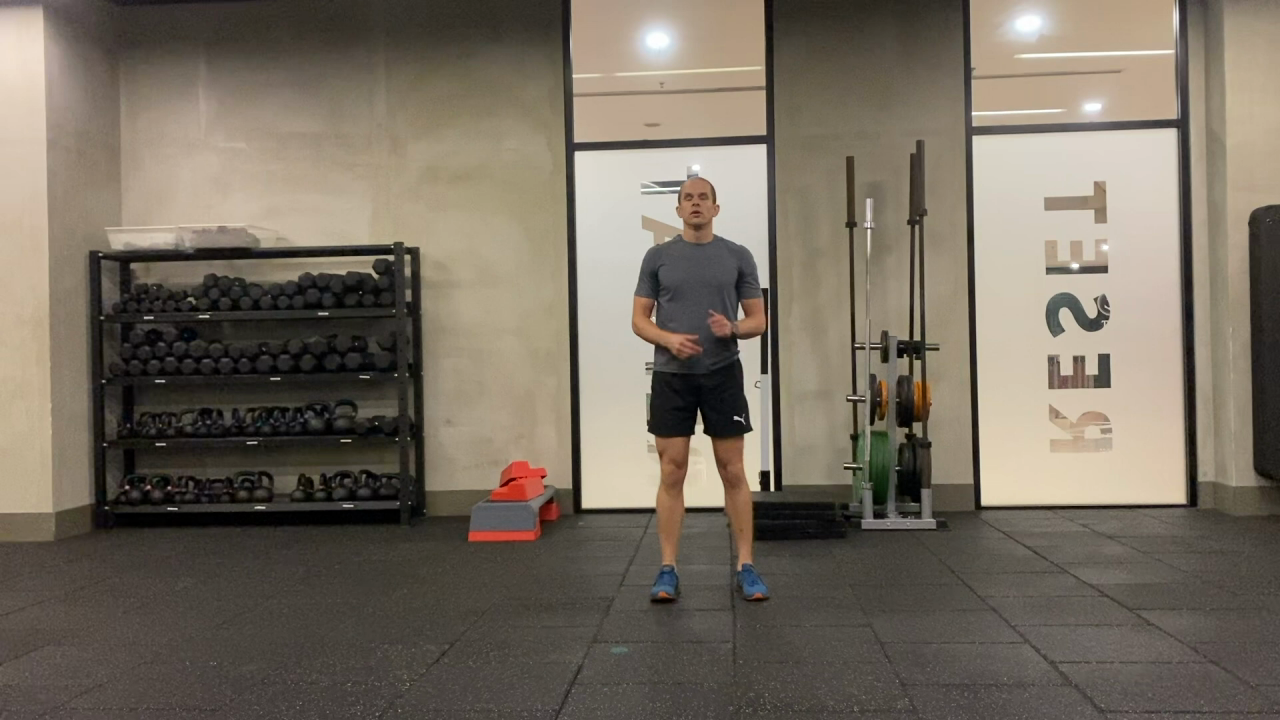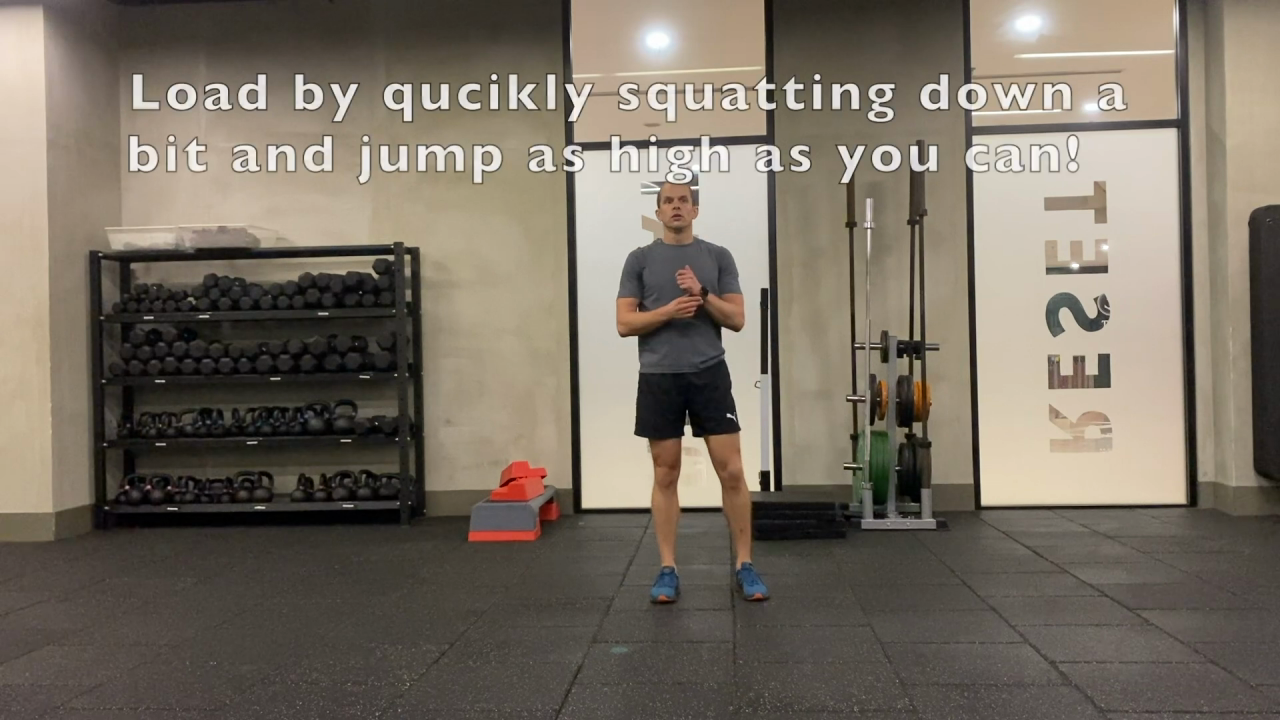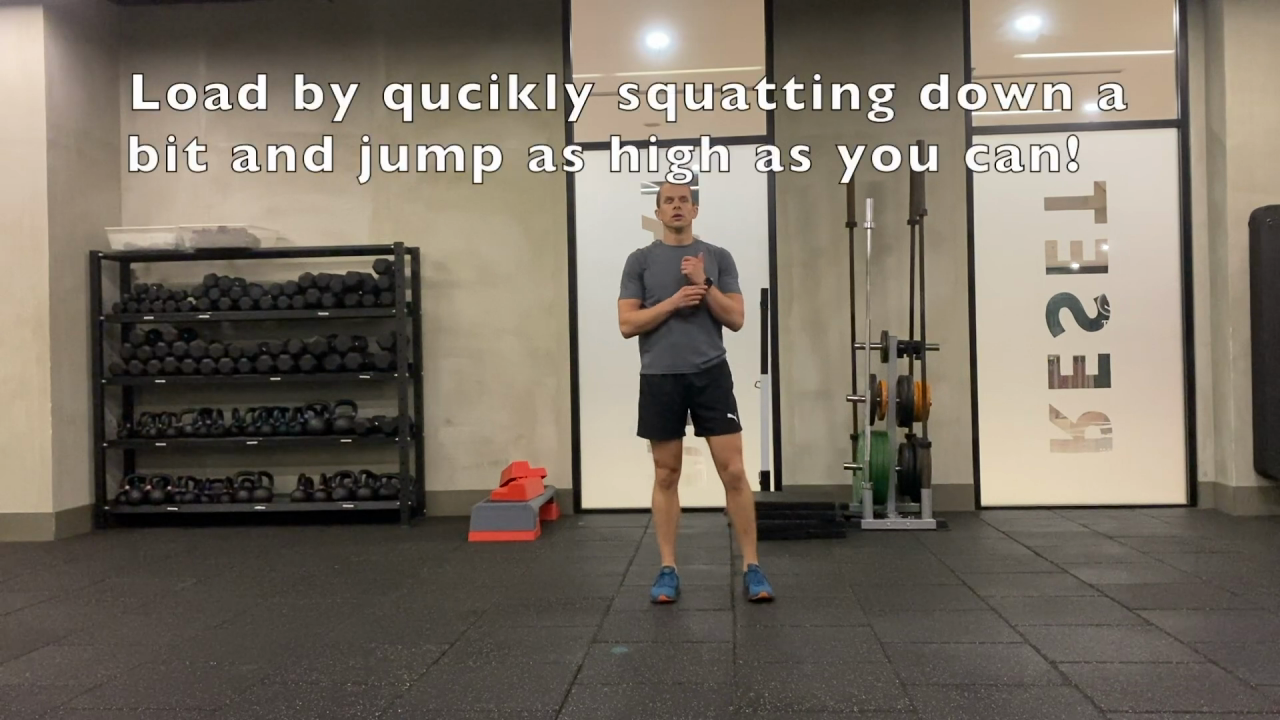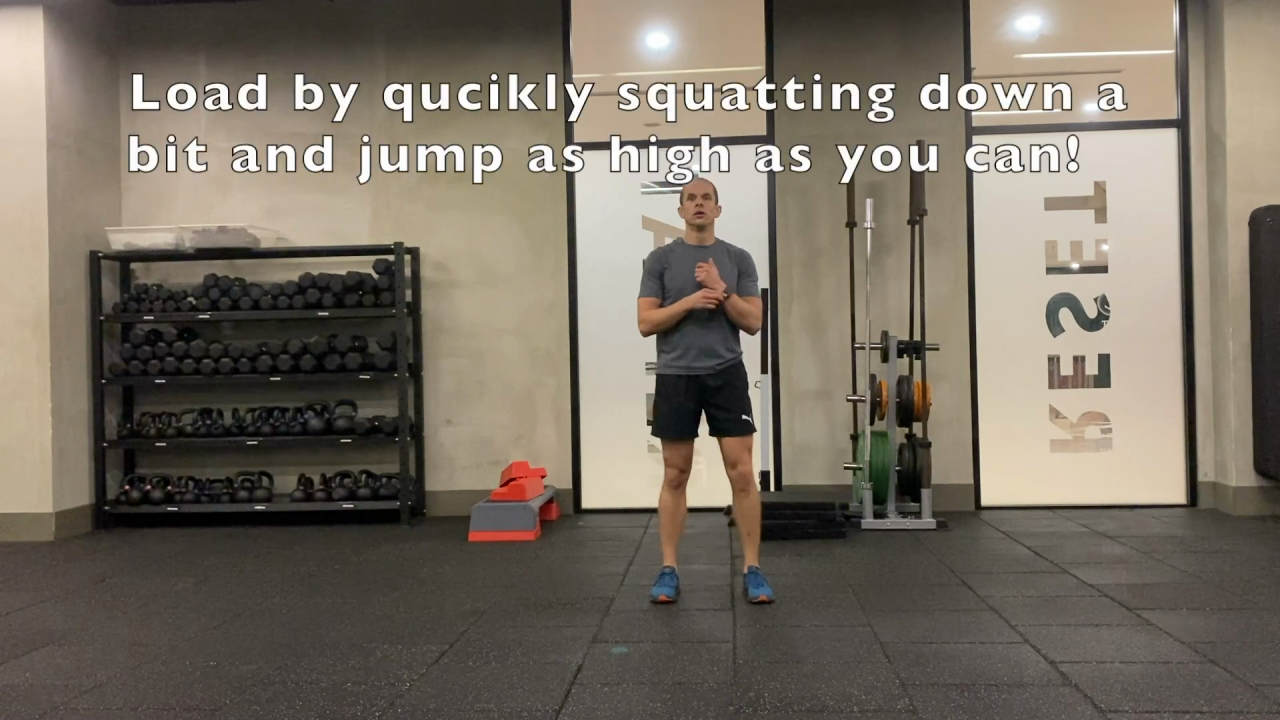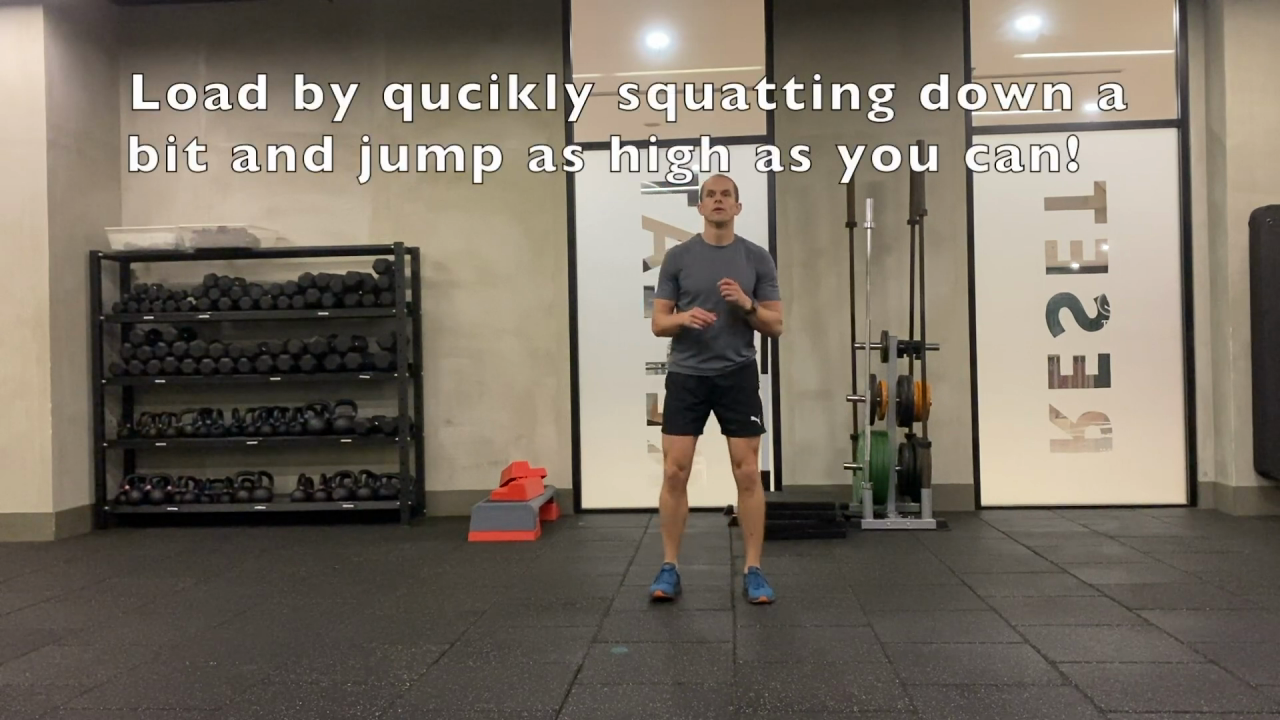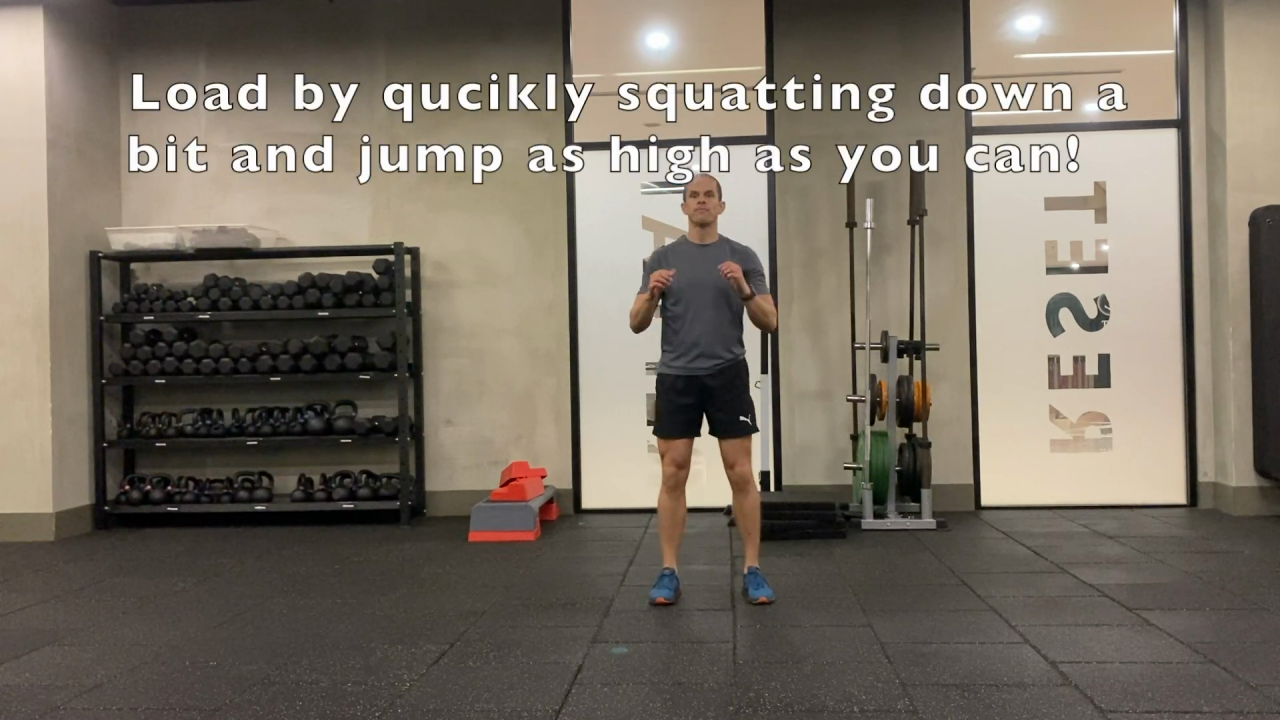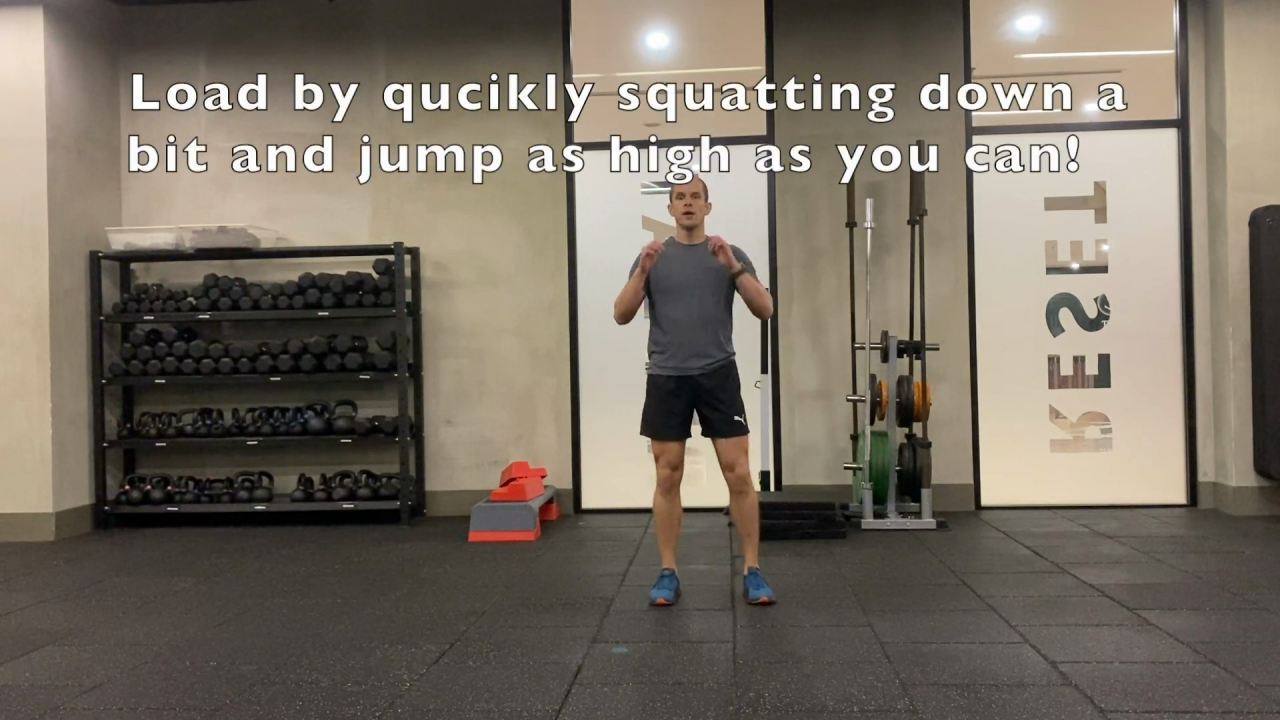
dt=0.3s
person 1, frame 1
left shoulder: (738, 256)
right shoulder: (658, 257)
left elbow: (759, 320)
right elbow: (639, 321)
left wrist: (731, 329)
right wrist: (668, 339)
left hip: (723, 374)
right hip: (672, 376)
left knee: (733, 473)
right knee: (672, 474)
left ankle: (745, 566)
right ankle: (668, 568)
person 1, frame 2
left shoulder: (718, 257)
right shoulder: (640, 259)
left elbow: (737, 318)
right elbow: (624, 323)
left wrist: (701, 294)
right wrist: (668, 310)
left hip: (709, 374)
right hip: (659, 378)
left knee: (731, 472)
right knee: (665, 476)
left ankle: (744, 564)
right ankle: (668, 569)
person 1, frame 3
left shoulder: (718, 257)
right shoulder: (640, 261)
left elbow: (735, 318)
right elbow: (627, 324)
left wrist: (704, 285)
right wrist: (674, 300)
left hip: (710, 374)
right hip: (660, 378)
left knee: (733, 472)
right knee: (666, 476)
left ankle: (751, 567)
right ankle: (668, 569)
person 1, frame 4
left shoulder: (739, 259)
right shoulder: (660, 259)
left elbow: (753, 322)
right elbow: (645, 322)
left wrist: (721, 289)
right wrist: (689, 300)
left hip: (727, 375)
right hip: (676, 378)
left knee: (742, 475)
right knee: (675, 477)
left ankle: (752, 569)
right ankle: (669, 569)
person 1, frame 5
left shoulder: (757, 258)
right shoulder: (677, 257)
left elbow: (775, 326)
right elbow: (659, 324)
left wrist: (747, 304)
right wrist: (681, 320)
left hip: (738, 376)
right hip: (686, 376)
left knee: (747, 475)
right knee: (675, 474)
left ankle: (753, 570)
right ankle: (669, 568)
person 1, frame 6
left shoulder: (743, 256)
right shoulder: (662, 258)
left elbow: (770, 322)
right elbow: (636, 323)
left wrist: (744, 289)
right wrist: (651, 293)
left hip: (728, 375)
right hip: (676, 377)
left knee: (742, 476)
right knee: (673, 477)
left ankle: (752, 569)
right ankle: (669, 572)
person 1, frame 7
left shoulder: (727, 255)
right shoulder: (653, 257)
left elbow: (764, 308)
right elbow: (622, 313)
left wrist: (735, 267)
right wrist: (641, 269)
left hip: (718, 375)
right hip: (666, 378)
left knee: (738, 476)
right knee: (667, 478)
left ankle: (752, 570)
right ankle: (668, 572)
